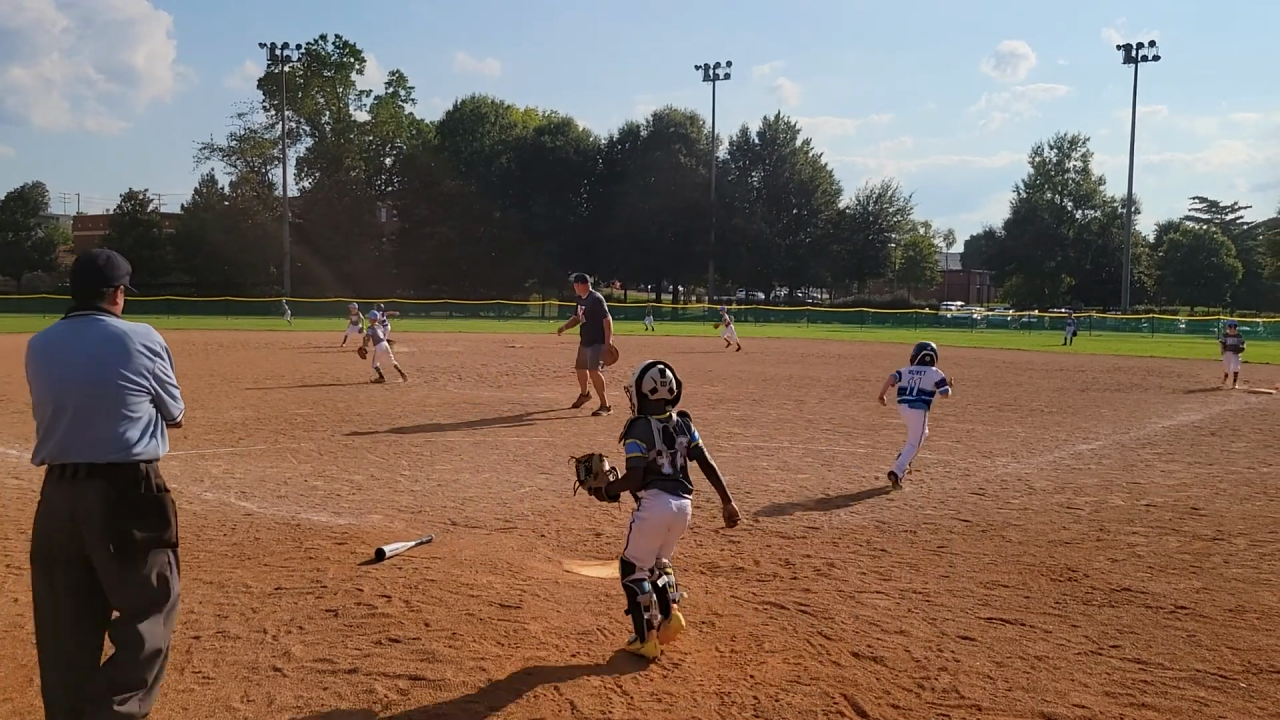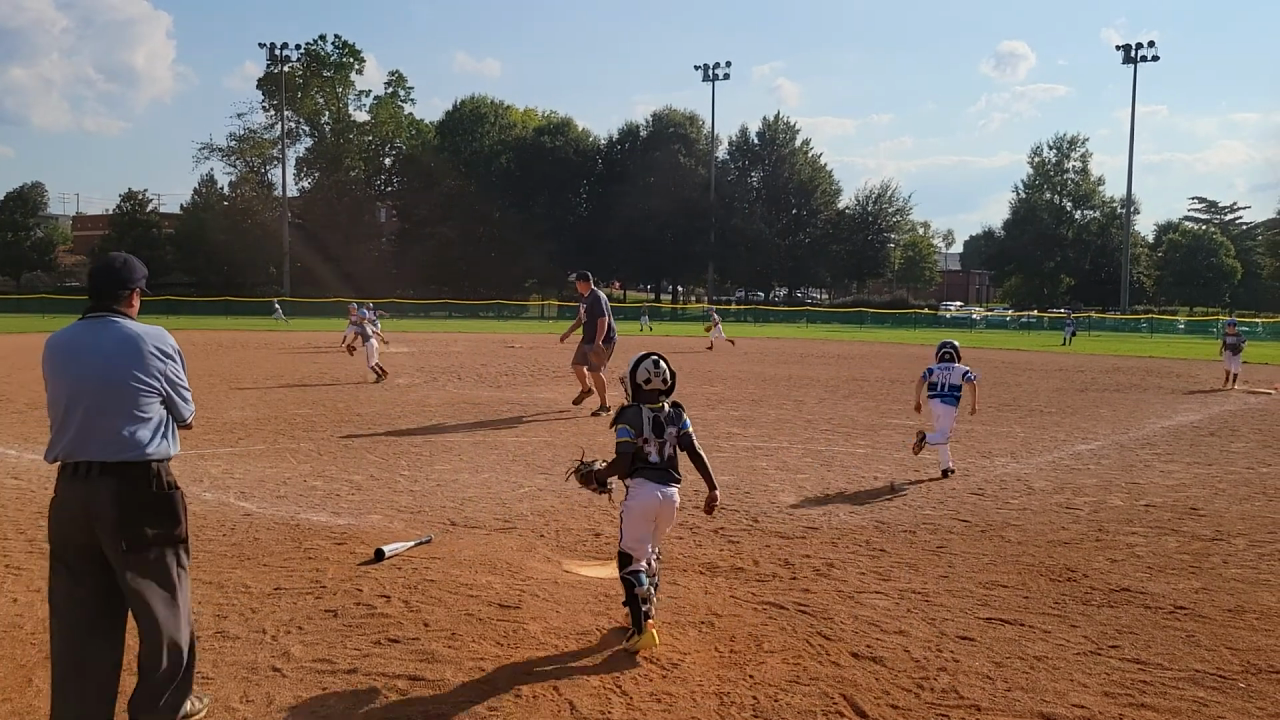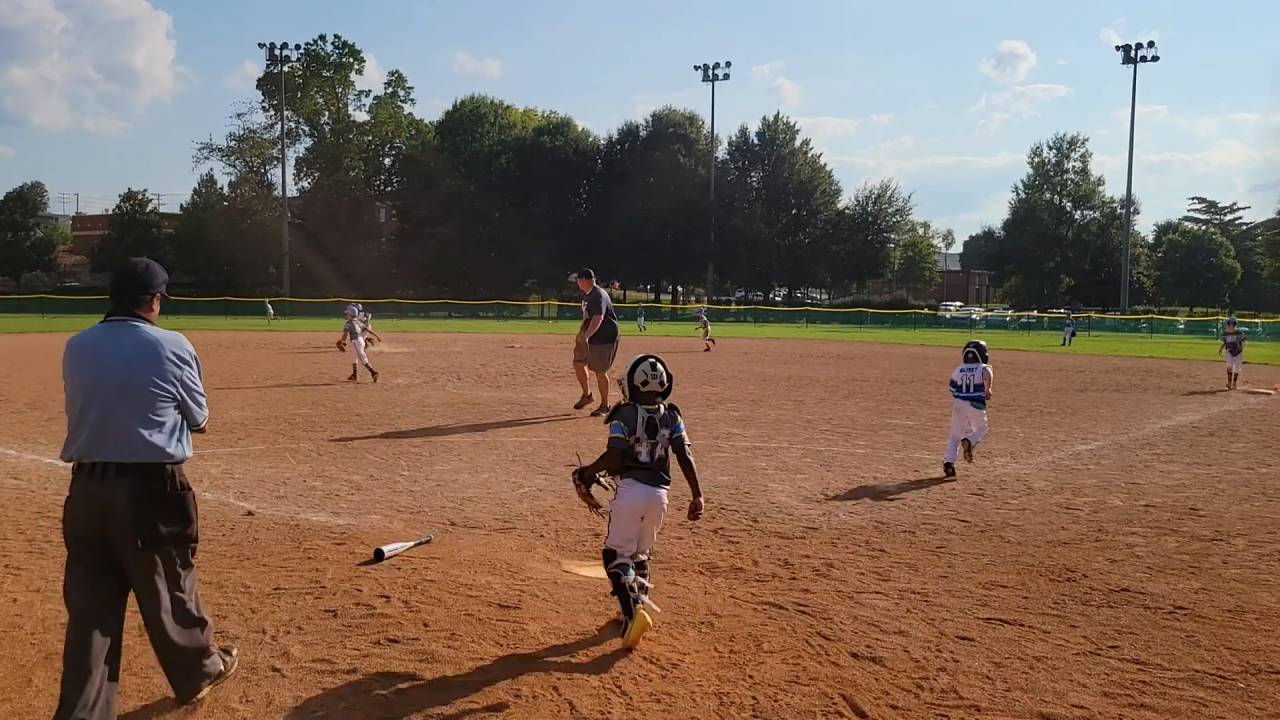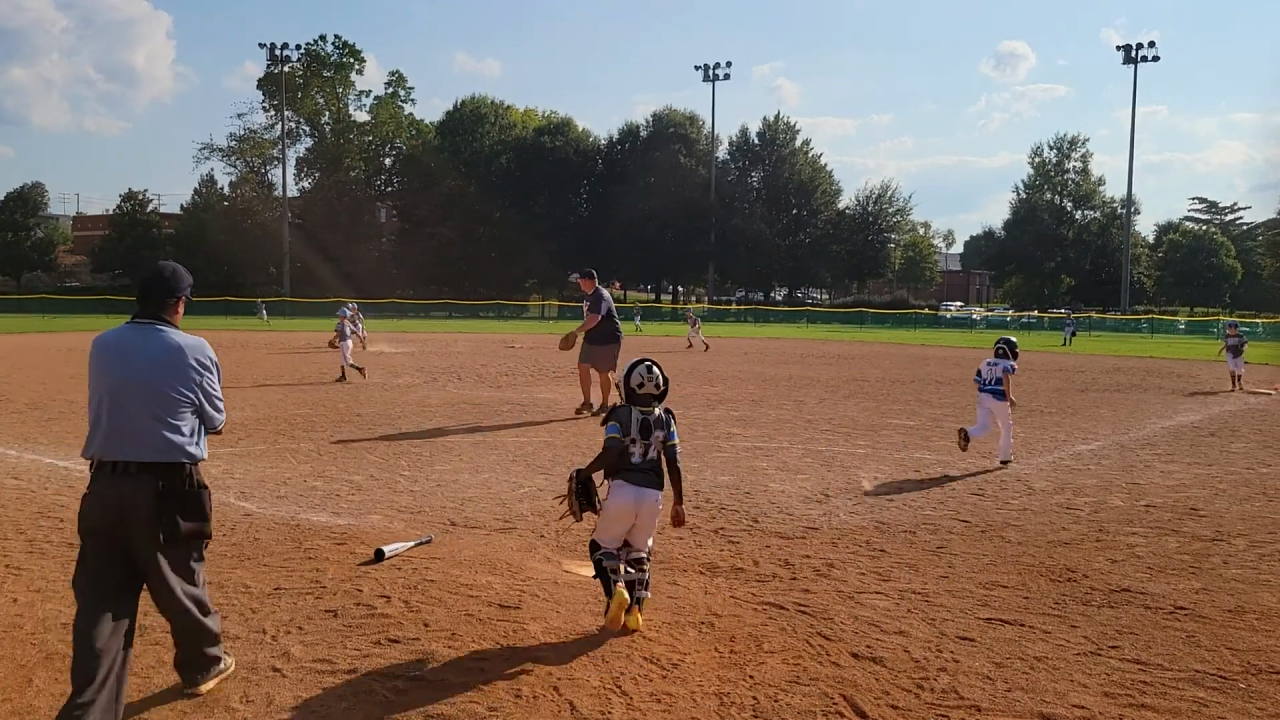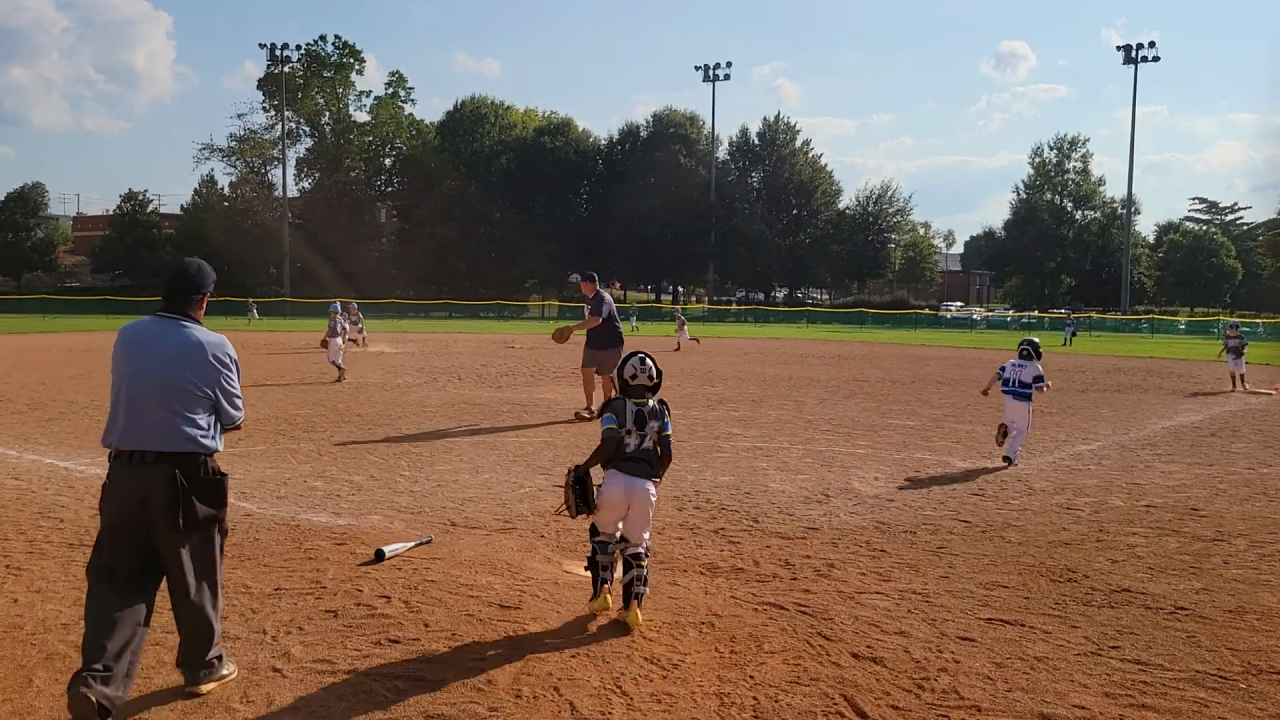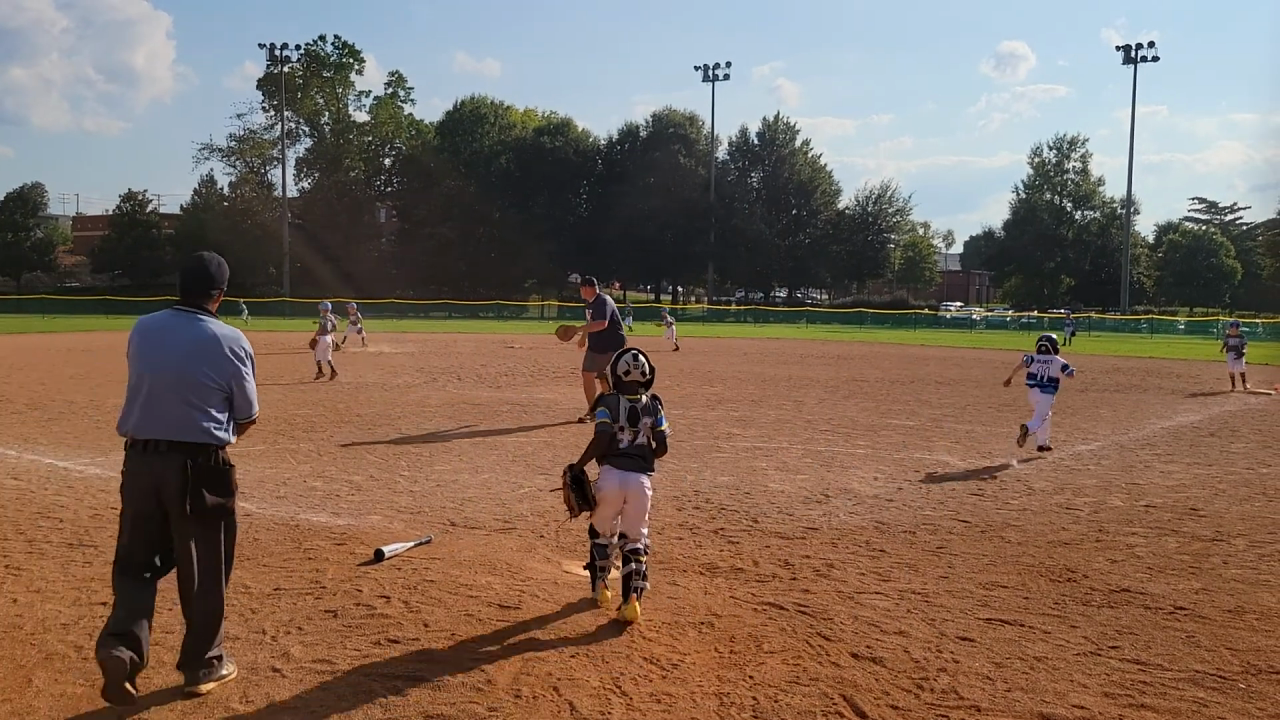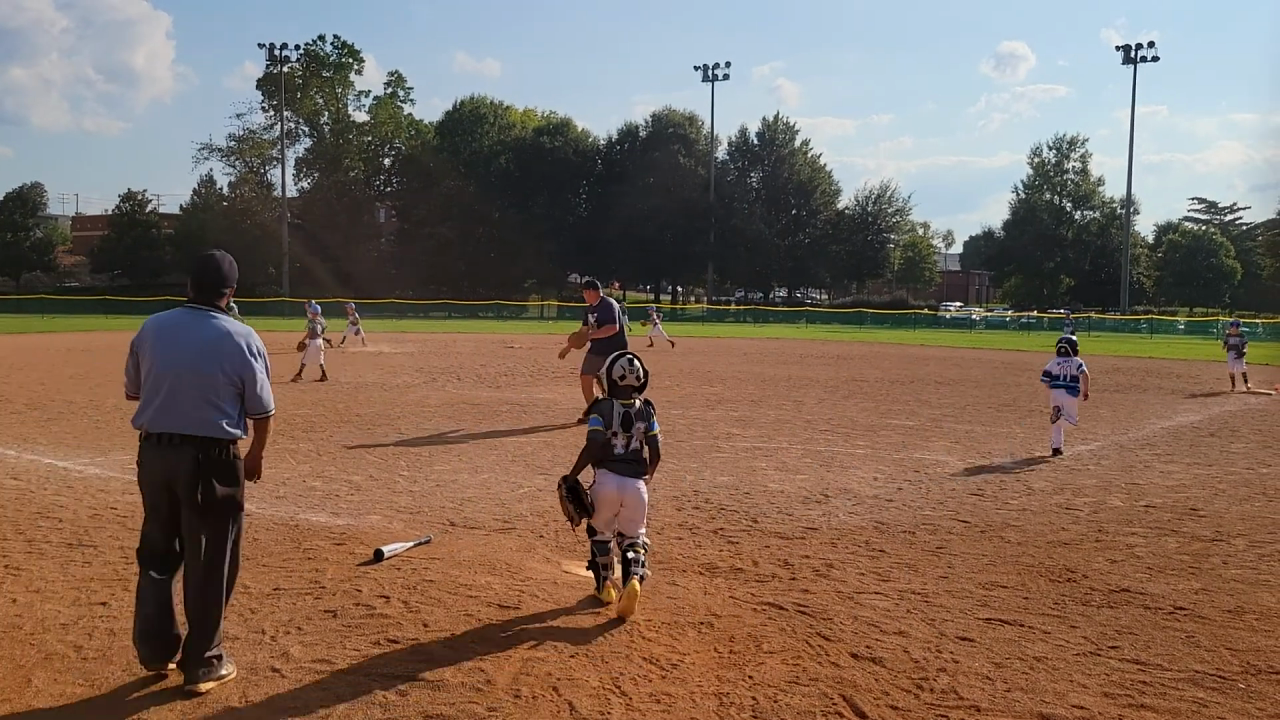
dt=0.1s
person 1, frame 1
left shoulder: (39, 347)
right shoulder: (142, 339)
right elbow: (174, 416)
left hip: (58, 494)
right hip: (127, 492)
left knee: (65, 621)
right knee: (149, 610)
person 1, frame 2
left shoulder: (55, 346)
right shoulder: (154, 342)
right elbow: (185, 416)
left hip: (72, 491)
right hip: (138, 491)
left knee: (79, 618)
right knee: (161, 602)
person 1, frame 3
left shoulder: (78, 348)
right shoulder: (172, 348)
right elbow: (199, 420)
left hip: (89, 488)
right hip: (153, 490)
left knee: (92, 611)
right knee: (172, 594)
right ankle: (195, 673)
person 1, frame 4
left shoulder: (101, 346)
right shoulder: (193, 351)
right elbow: (216, 422)
left hip: (106, 485)
right hip: (169, 488)
left knee: (102, 602)
right knee: (181, 585)
right ankle: (201, 664)
person 1, frame 5
left shoulder: (127, 337)
right shoulder: (214, 347)
right elbow: (233, 419)
left hip: (125, 473)
right hip: (186, 477)
left knee: (116, 581)
right knee: (195, 578)
left ankle: (95, 683)
right ankle: (203, 667)
person 1, frame 6
left shoulder: (141, 331)
right shoulder: (229, 341)
right elbow: (246, 416)
left hip: (140, 463)
right hip: (199, 467)
left knee: (137, 564)
right knee: (204, 570)
left ankle: (120, 650)
right ankle: (203, 664)
person 1, frame 7
left shoulder: (152, 328)
right shoulder: (241, 338)
left elbow: (134, 391)
right elbow: (260, 413)
right wrist: (255, 455)
left hip: (155, 454)
right hip: (210, 460)
left knee: (158, 554)
right knee: (209, 563)
left ankle: (156, 644)
right ankle: (201, 662)
person 2, frame 1
left shoulder: (638, 427)
right shoulder: (683, 423)
left elbow: (635, 475)
right elbow: (706, 463)
left wrist: (611, 489)
right wrist: (727, 501)
left hip: (654, 504)
right hip: (683, 503)
left knee: (634, 568)
right knee: (658, 562)
left ankle: (647, 637)
right ankle: (670, 615)
person 2, frame 2
left shoulder: (628, 415)
right shoulder: (676, 413)
left elbow: (623, 461)
right elbow: (695, 452)
left wrist: (599, 475)
right wrist: (713, 489)
left hip: (641, 492)
right hip: (670, 493)
left knee: (631, 560)
right knee: (648, 552)
left ankle: (643, 629)
right ankle: (645, 616)
person 2, frame 3
left shoulder: (623, 414)
right shoulder: (671, 416)
left elbow: (614, 455)
right elbow: (685, 457)
left wrist: (588, 471)
right wrist: (696, 495)
left hip: (629, 491)
right hip: (658, 493)
left knee: (618, 556)
right knee: (640, 551)
left ankle: (636, 611)
right ankle: (637, 610)
person 2, frame 4
left shoulder: (619, 416)
right shoulder: (666, 419)
left elbow: (610, 456)
right elbow: (673, 463)
left wrist: (585, 473)
right wrist: (678, 503)
left hip: (621, 492)
right hip: (652, 495)
left knee: (602, 546)
right knee: (638, 551)
left ankle: (617, 592)
right ankle: (633, 610)
person 2, frame 5
left shoulder: (614, 408)
right shoulder: (660, 411)
left elbow: (606, 447)
right elbow: (666, 454)
left wrist: (583, 468)
right wrist: (656, 475)
left hip: (615, 482)
right hip: (645, 486)
left knee: (602, 533)
right knee: (636, 546)
left ankle: (601, 593)
right ankle: (632, 607)
person 2, frame 6
left shoulder: (607, 403)
right shoulder: (654, 406)
left elbow: (600, 440)
right elbow: (663, 448)
left wrist: (578, 465)
left hip: (610, 477)
right hip: (640, 480)
left knee: (602, 533)
right knee: (635, 541)
left ankle: (600, 587)
right ankle: (631, 600)
person 2, frame 7
left shoulder: (601, 409)
right shoulder: (646, 411)
left elbow: (592, 447)
right elbow: (656, 453)
left wrist: (572, 474)
right wrist: (647, 474)
left hip: (606, 481)
right hip: (636, 485)
left knee: (600, 533)
right knee: (633, 540)
left ankle: (604, 586)
right ankle: (631, 583)
